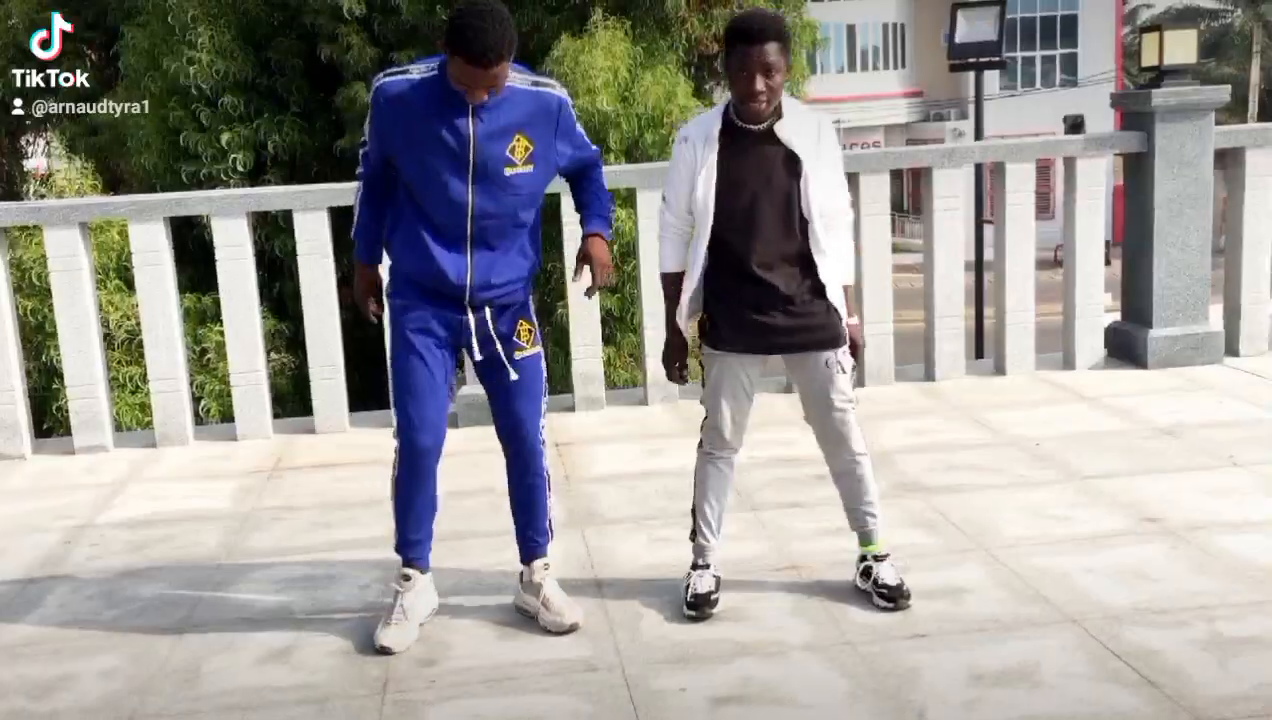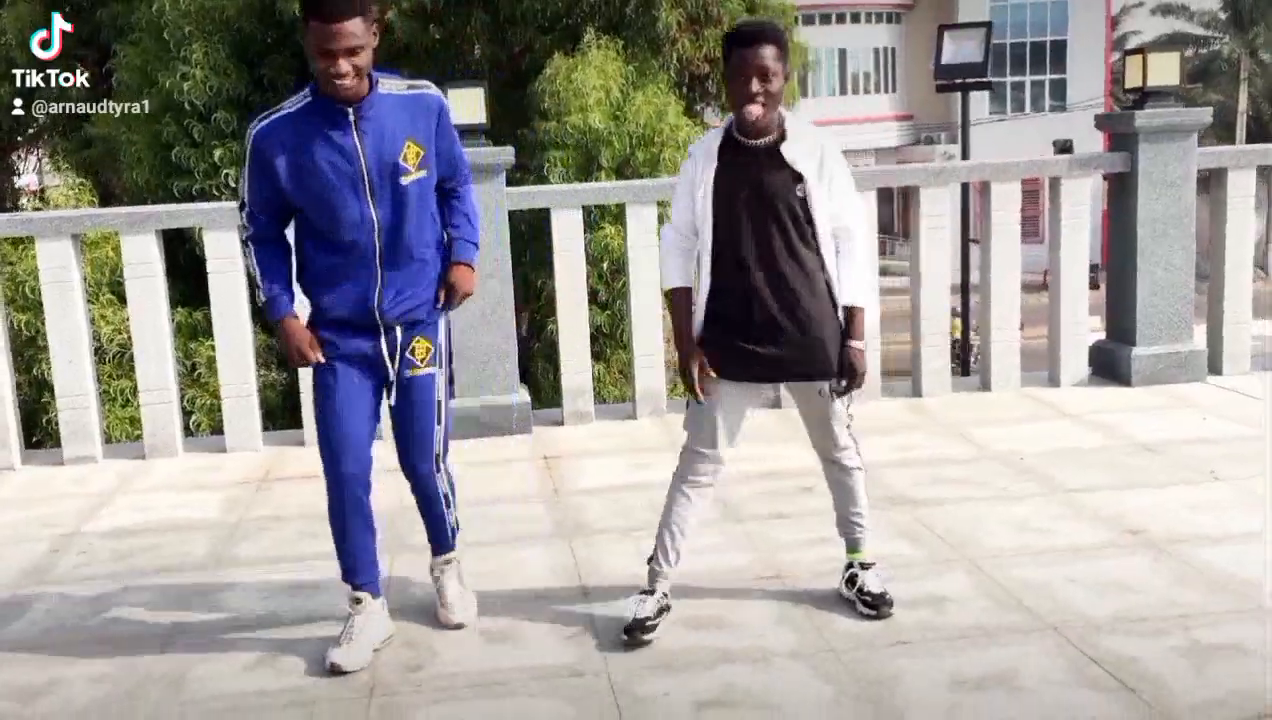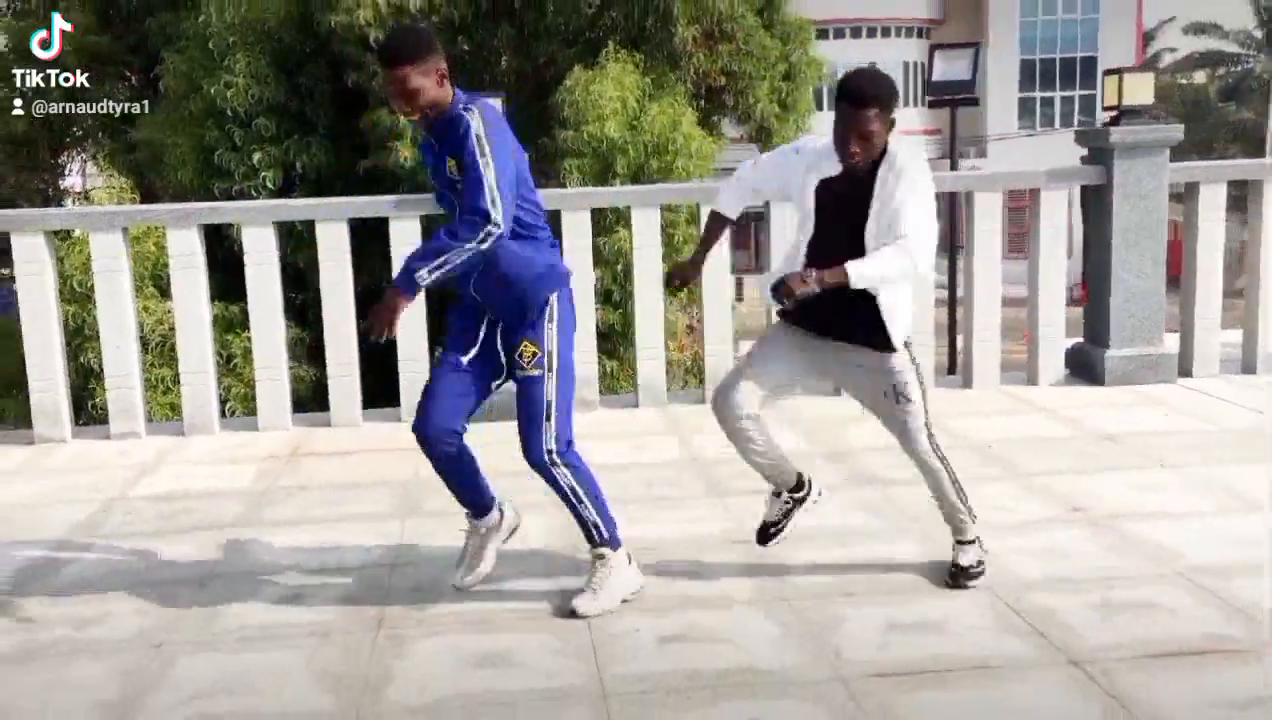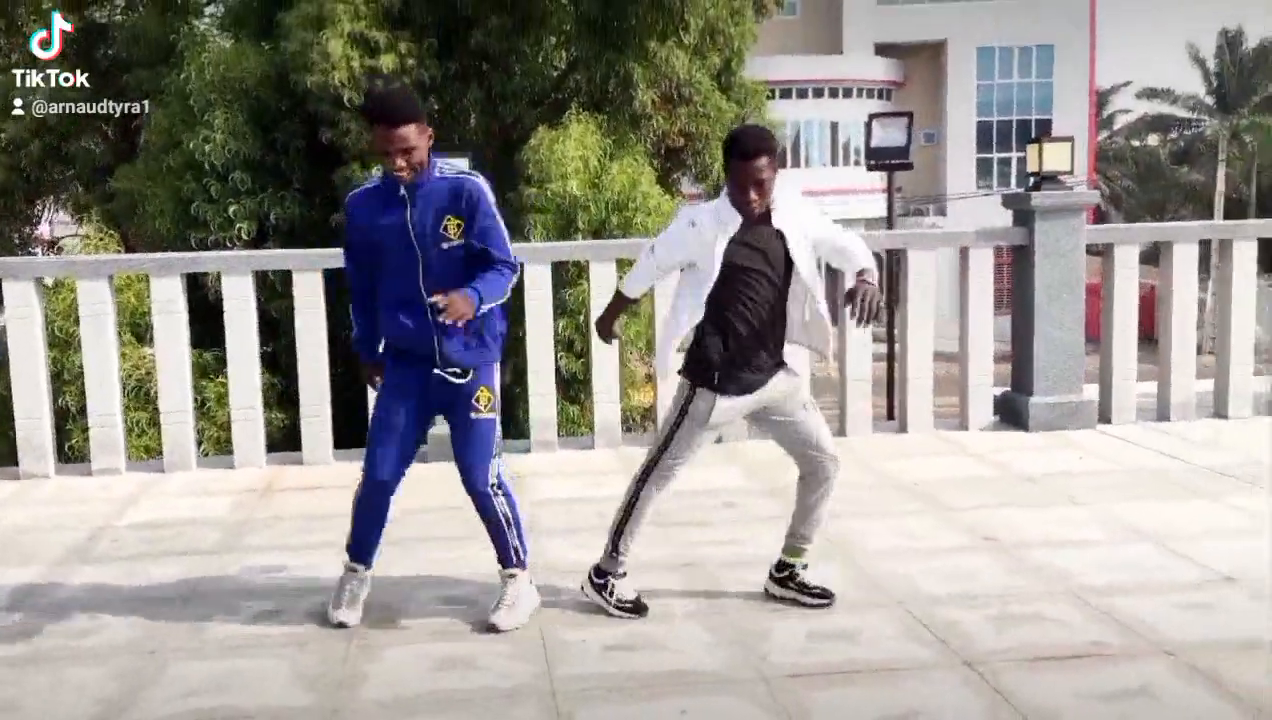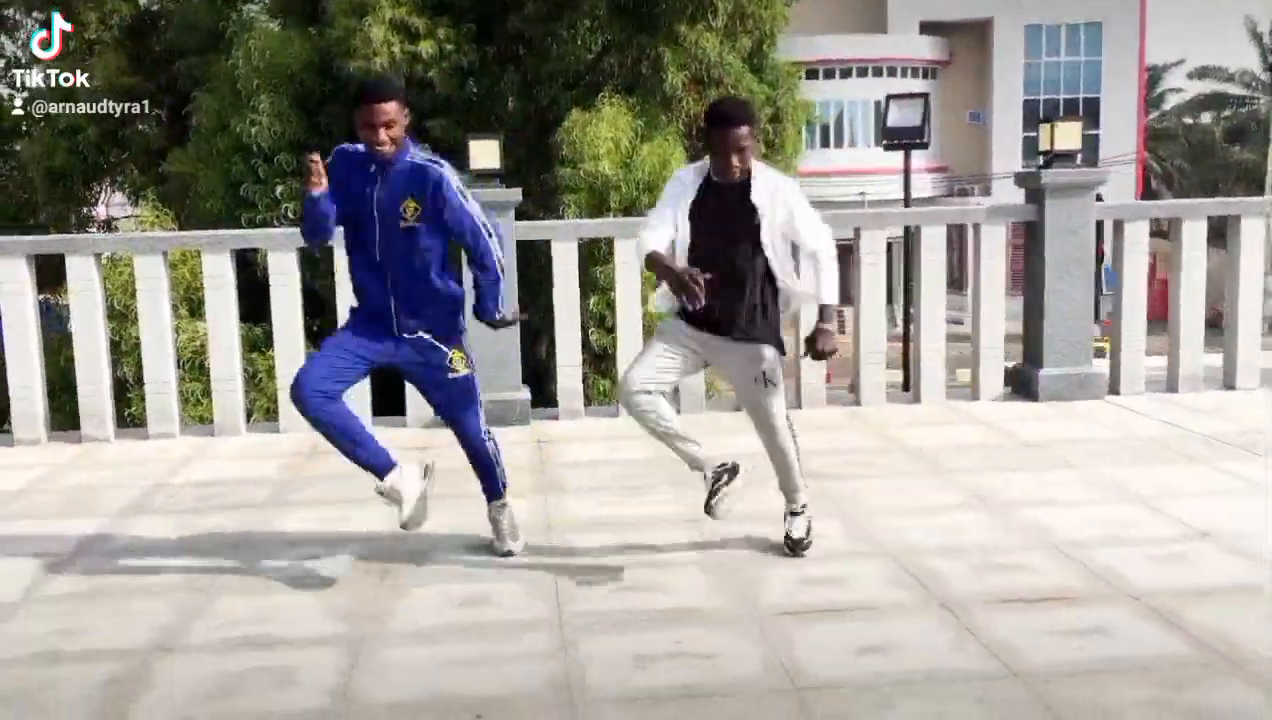
dt=1s
person 1, frame 1
left shoulder: (545, 103)
right shoulder: (395, 95)
left elbow: (586, 167)
right elbow: (376, 177)
left wrist: (597, 230)
right wrist: (365, 259)
left hip: (508, 301)
right hip: (423, 303)
left knee: (525, 440)
right knee: (419, 442)
left ankle: (536, 576)
right ankle: (414, 581)
person 1, frame 2
left shoulder: (423, 105)
right shoulder: (274, 136)
left elbow: (457, 184)
right elbow: (261, 233)
left wrist: (463, 255)
right wrist: (281, 315)
left hip: (419, 318)
right hip: (339, 335)
left knee: (423, 461)
right knee: (348, 473)
left ankle: (445, 563)
right ankle: (367, 607)
person 1, frame 3
left shoulder: (475, 121)
right shoulder: (441, 136)
left elbow: (488, 221)
left wrist: (407, 283)
right wrist: (432, 278)
left hip: (536, 301)
right hip: (480, 304)
left knee: (546, 448)
right knee: (434, 426)
left ankle: (615, 562)
right ankle: (487, 518)
person 1, frame 4
left shoulder: (466, 191)
right shoulder: (362, 204)
left elbow: (503, 267)
left wrist: (471, 297)
right wrist: (366, 351)
left hip: (470, 357)
right hip: (406, 360)
left knee: (482, 478)
right knee: (380, 474)
left ankle: (518, 580)
right ankle: (356, 572)
person 1, frame 5
left shoulder: (434, 176)
right shoulder: (343, 165)
left elbow: (482, 240)
right elbow: (316, 235)
left wrist: (490, 310)
right wrist: (316, 194)
left hip: (435, 327)
right hip: (371, 325)
left knee: (470, 430)
right knee: (309, 389)
left ankle: (498, 507)
right ankle: (397, 477)
person 2, frame 1
left shoulder: (816, 132)
right shoulder: (697, 140)
left elbow: (836, 226)
right elbow: (674, 234)
left wrist: (849, 314)
right wrist: (674, 329)
left hip: (812, 312)
right hip: (732, 320)
left knee: (843, 437)
right knee: (719, 441)
left ankle: (873, 554)
right ankle: (704, 563)
person 2, frame 2
left shoulder: (818, 156)
right shoulder: (704, 156)
left elbow: (853, 248)
right elbow: (679, 248)
left wrist: (854, 339)
right wrist: (688, 342)
left hip: (812, 338)
right hip: (729, 342)
left knee: (839, 453)
right knee: (700, 463)
left ankle: (859, 564)
right ankle: (657, 585)
person 2, frame 3
left shoulder: (906, 171)
right shoulder: (806, 157)
left elbow: (908, 257)
right elbow: (744, 184)
left wrist: (822, 278)
right wrist: (697, 258)
left hip: (876, 334)
right hip: (805, 324)
left knee: (918, 444)
right knee: (731, 403)
left ankle: (966, 538)
right ankle: (791, 486)
person 2, frame 4
left shoulder: (794, 211)
right shoulder: (699, 223)
left elbow: (845, 245)
right elbow: (649, 267)
left wrist: (867, 277)
right wrist: (610, 315)
left hip: (774, 372)
right hip: (715, 376)
left knee: (823, 462)
right knee: (660, 468)
left ankle: (788, 569)
right ankle: (609, 572)
person 2, frame 5
left shoulder: (778, 188)
right shoulder: (685, 184)
left elbow: (820, 246)
right elbow: (651, 242)
left wrist: (826, 322)
right wrist: (671, 273)
left hip: (753, 329)
right hip: (691, 324)
left knee: (773, 425)
right knee: (634, 388)
left ankle: (796, 510)
right ankle: (712, 469)
